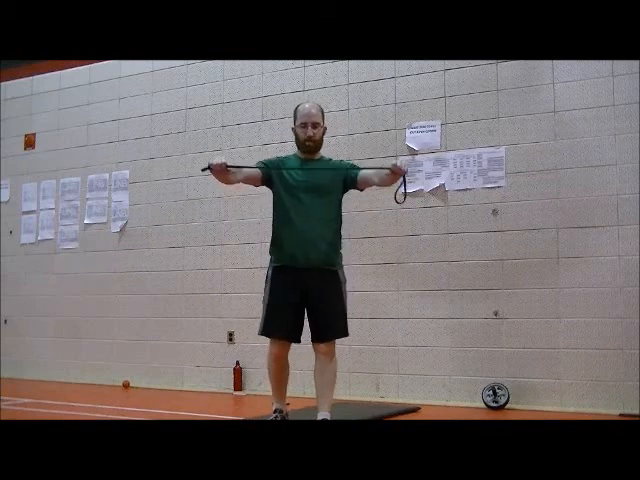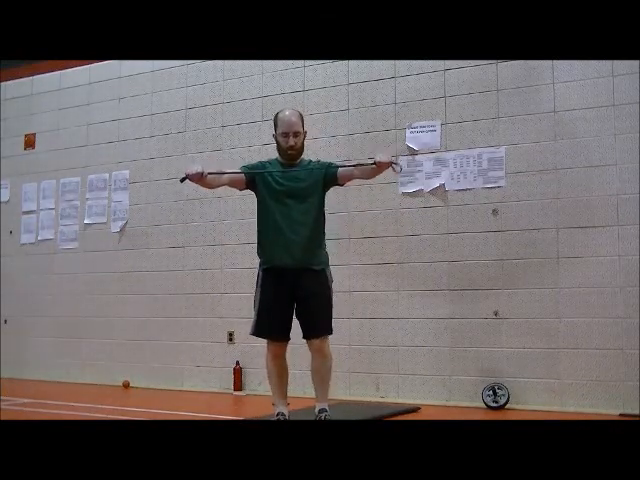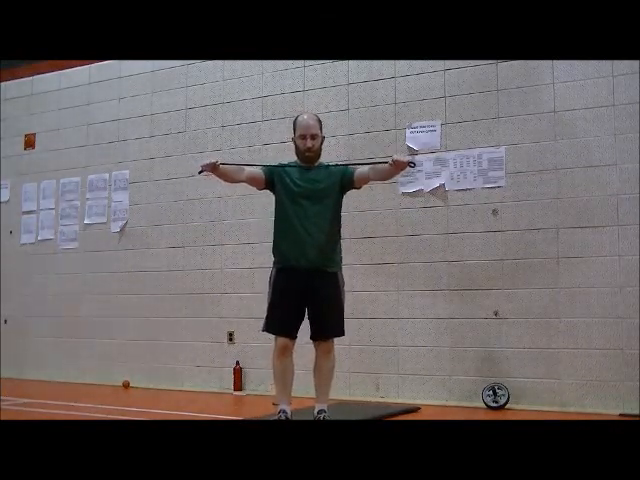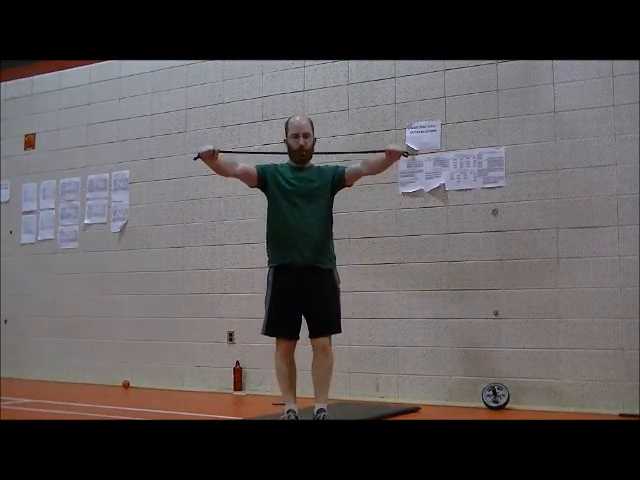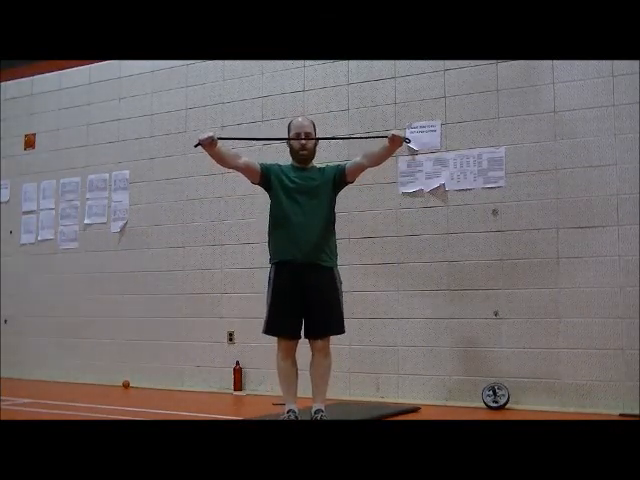
dt=0.5s
person 1, frame 1
left shoulder: (339, 169)
right shoulder: (277, 167)
left elbow: (373, 177)
right elbow: (241, 173)
left wrist: (393, 173)
right wrist: (222, 170)
left hip: (326, 270)
right hip: (285, 269)
left knee: (325, 348)
right knee: (277, 347)
left ankle: (323, 415)
right ankle: (280, 408)
person 1, frame 2
left shoulder: (320, 170)
right shoulder: (261, 171)
left elbow: (352, 171)
right elbow: (226, 177)
left wrist: (377, 166)
right wrist: (202, 177)
left hip: (313, 269)
right hip: (273, 270)
left knee: (319, 344)
right knee: (275, 346)
left ankle: (322, 408)
right ankle: (281, 411)
person 1, frame 3
left shoulder: (337, 174)
right shoulder: (279, 173)
left elbow: (370, 172)
right elbow: (243, 174)
left wrist: (395, 166)
right wrist: (217, 169)
left hip: (326, 271)
right hip: (287, 270)
left knee: (324, 345)
right knee: (283, 344)
left ankle: (321, 409)
right ankle: (283, 409)
person 1, frame 4
left shoulder: (328, 175)
right shoulder: (271, 174)
left elbow: (362, 168)
right elbow: (236, 169)
left wrist: (388, 158)
right wrist: (212, 160)
left hip: (321, 270)
right hip: (283, 270)
left knee: (322, 344)
right knee: (284, 346)
left ankle: (321, 408)
right ankle: (290, 409)
person 1, frame 5
left shoulder: (330, 175)
right shoulder: (274, 174)
left elbow: (364, 161)
right elbow: (239, 162)
left wrist: (391, 146)
right wrist: (212, 148)
left hip: (322, 269)
right hip: (284, 269)
left knee: (321, 344)
right knee: (286, 344)
left ankle: (319, 408)
right ankle: (290, 409)
